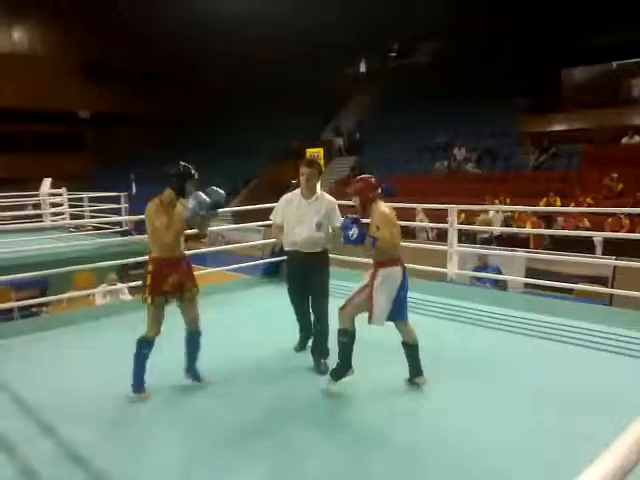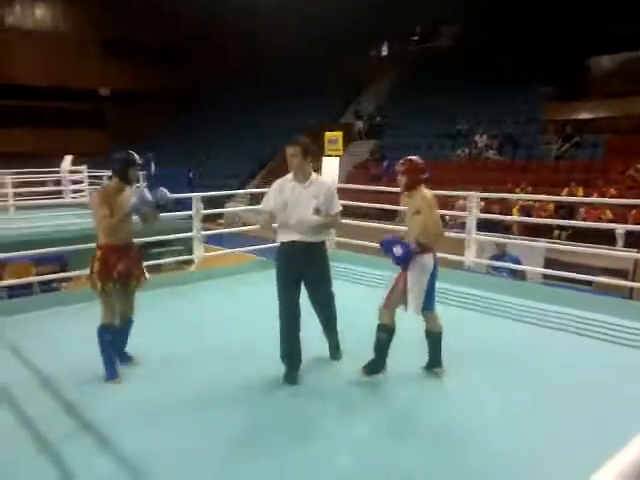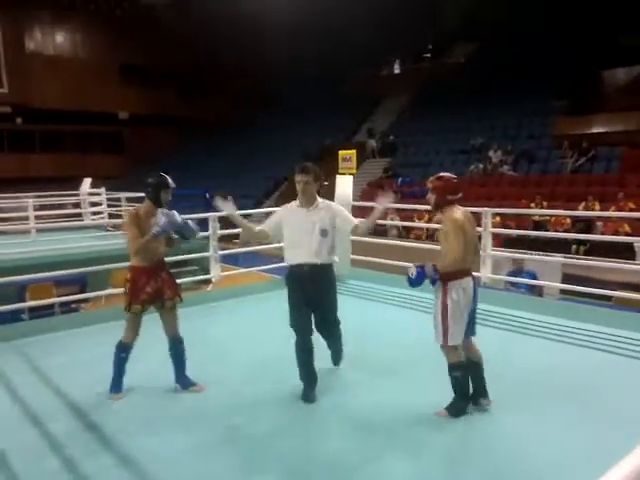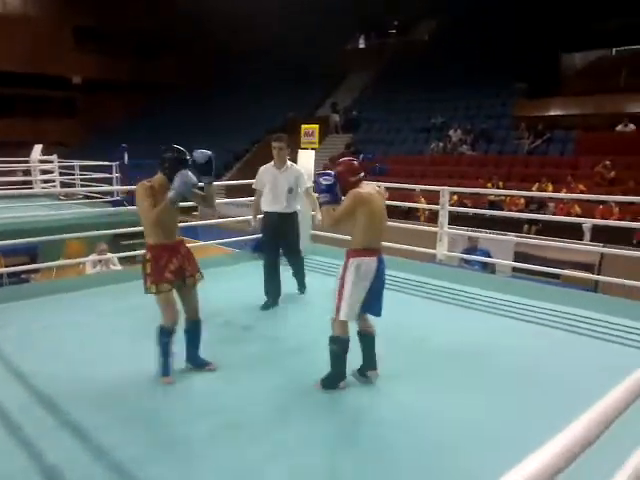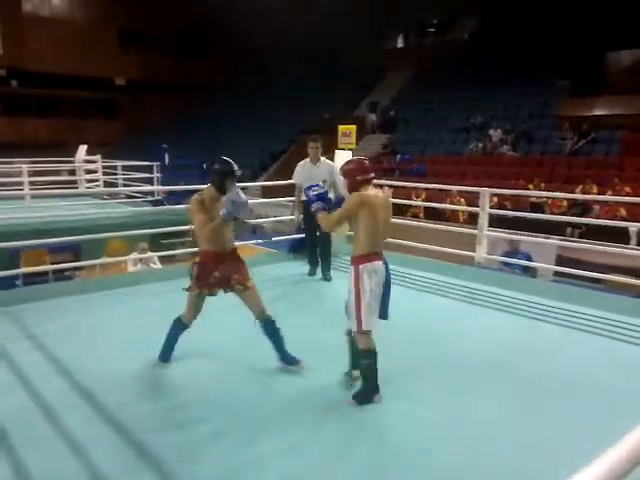
dt=1s
person 1, frame 1
left shoulder: (380, 212)
right shoulder: (381, 209)
left elbow: (393, 244)
left wrist: (363, 238)
right wrist: (360, 228)
left hip: (385, 273)
right hip: (397, 270)
left knee: (347, 312)
right knee: (402, 322)
left ankle: (344, 365)
right ankle: (416, 374)
person 1, frame 2
left shoulder: (423, 197)
right shoulder: (416, 196)
left elbow: (436, 232)
left wrist: (412, 247)
right wrist: (402, 243)
left hip: (418, 259)
right hip: (425, 258)
left knee: (387, 308)
right knee: (428, 311)
left ankle: (379, 361)
right ankle: (435, 363)
person 1, frame 3
left shoulder: (451, 219)
right shoulder: (464, 215)
left elbow: (455, 259)
right elbow: (474, 252)
left wrist: (429, 270)
left hip: (453, 285)
right hip: (466, 280)
left knee: (449, 345)
right knee: (466, 341)
left ankle: (461, 401)
right ankle: (480, 395)
person 1, frame 4
left shoulder: (357, 195)
right shoulder: (376, 191)
left elbow: (330, 221)
left wrist: (325, 195)
right wrist: (334, 196)
left hip: (359, 261)
right hip: (376, 259)
left knee: (340, 319)
right knee: (360, 315)
left ankle: (337, 376)
right ankle: (369, 368)
person 1, frame 5
left shoulder: (360, 198)
right shoulder: (382, 196)
left elbow: (329, 225)
left wrist: (316, 203)
left hip: (365, 267)
right hip: (377, 263)
left knee: (361, 330)
right knee: (360, 323)
left ankle: (370, 389)
right ankle: (356, 369)
person 2, frame 1
left shoulder: (182, 203)
right shoulder: (155, 206)
left elbow: (202, 228)
right elbow: (168, 238)
left wrist: (211, 209)
right wrist: (188, 216)
left hip: (181, 265)
right hip: (160, 268)
left knee: (193, 324)
right knee: (153, 330)
left ankle: (191, 369)
right ankle: (138, 382)
person 2, frame 2
left shoulder: (132, 192)
right shoulder: (100, 195)
left elbow: (149, 219)
right elbow: (106, 227)
left wrist: (154, 206)
right wrist: (129, 210)
left hip: (129, 252)
right hip: (108, 256)
left knee: (127, 312)
right knee: (110, 315)
left ankle: (120, 352)
right ankle: (110, 367)
person 2, frame 3
left shoulder: (163, 215)
right shoulder: (133, 216)
right elbow: (135, 249)
left wrist: (183, 235)
right wrist: (158, 231)
left hip: (162, 274)
right hip: (140, 277)
left knee: (174, 332)
right knee: (130, 335)
left ankle: (181, 378)
right ankle: (116, 382)
person 2, frame 4
left shoulder: (177, 187)
right shoulder: (144, 189)
left elbow: (210, 204)
right elbow: (151, 220)
left wrist: (207, 178)
right wrist: (174, 195)
left hip: (180, 251)
right hip: (158, 256)
left knee: (193, 313)
right knee: (171, 318)
left ankle: (193, 357)
right ankle: (165, 365)
person 2, frame 5
left shoulder: (229, 199)
right shoulder: (197, 202)
right elbow: (206, 235)
right wrist: (225, 214)
left hip: (232, 259)
right hip: (208, 262)
left knee: (260, 311)
right knee: (190, 315)
left ankle: (283, 355)
right ankle: (166, 351)
person 3, frame 1
left shoulder: (328, 202)
right shoulder: (287, 200)
left elbow: (338, 231)
right elbow: (276, 229)
left wrist: (321, 238)
right wrist: (286, 239)
left hip: (318, 258)
right hip: (294, 258)
left knee: (320, 308)
right knee: (298, 304)
left ankle: (320, 355)
right ankle: (305, 333)
person 3, frame 2
left shoulder: (325, 187)
right shoulder: (279, 186)
left elbow: (336, 220)
right elbow: (265, 222)
left wrist: (317, 222)
right wrist: (274, 215)
left hip: (315, 250)
right hip: (288, 251)
left knee: (324, 302)
right knee: (288, 310)
left ankle: (333, 342)
right ankle: (291, 364)
person 3, frame 3
left shoulder: (331, 210)
right shoulder: (285, 213)
left elbow: (358, 230)
right elbow: (258, 235)
left wrist: (378, 211)
right wrist: (234, 216)
left hip: (323, 273)
right hip: (297, 275)
left knee: (328, 324)
right knee: (302, 331)
left ankle: (336, 349)
right ankle: (309, 382)
person 3, frame 4
left shoulder: (296, 171)
right shoulder: (264, 171)
left elbow: (308, 193)
right elbow: (258, 196)
left wrist: (317, 211)
right wrist: (254, 217)
left hip: (289, 218)
right hip: (270, 218)
left knee: (294, 255)
right knee: (270, 260)
left ankle: (301, 282)
right ankle: (272, 296)
person 3, frame 5
left shoulder: (329, 166)
right shoulder: (301, 166)
left elbow: (335, 187)
right elbow: (298, 190)
right wrist: (297, 211)
right hip: (308, 205)
left knee: (325, 238)
right knee: (310, 237)
left ankle: (326, 270)
right ankle: (313, 265)
